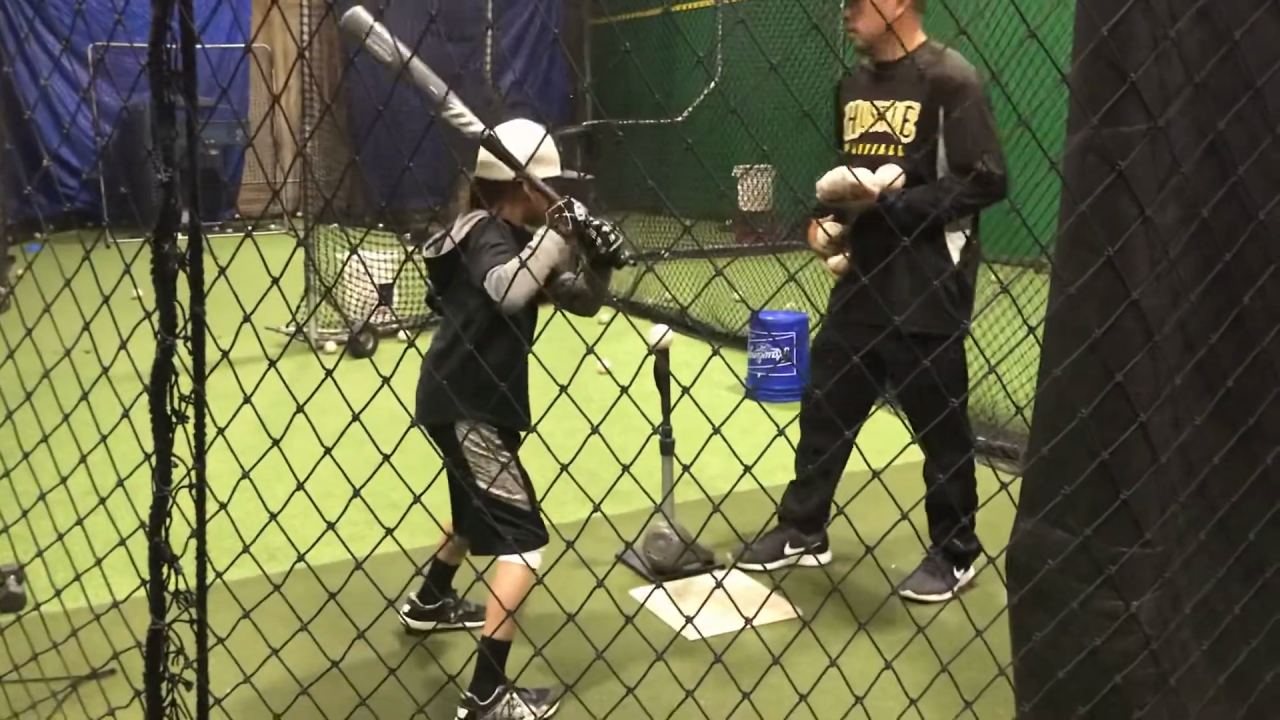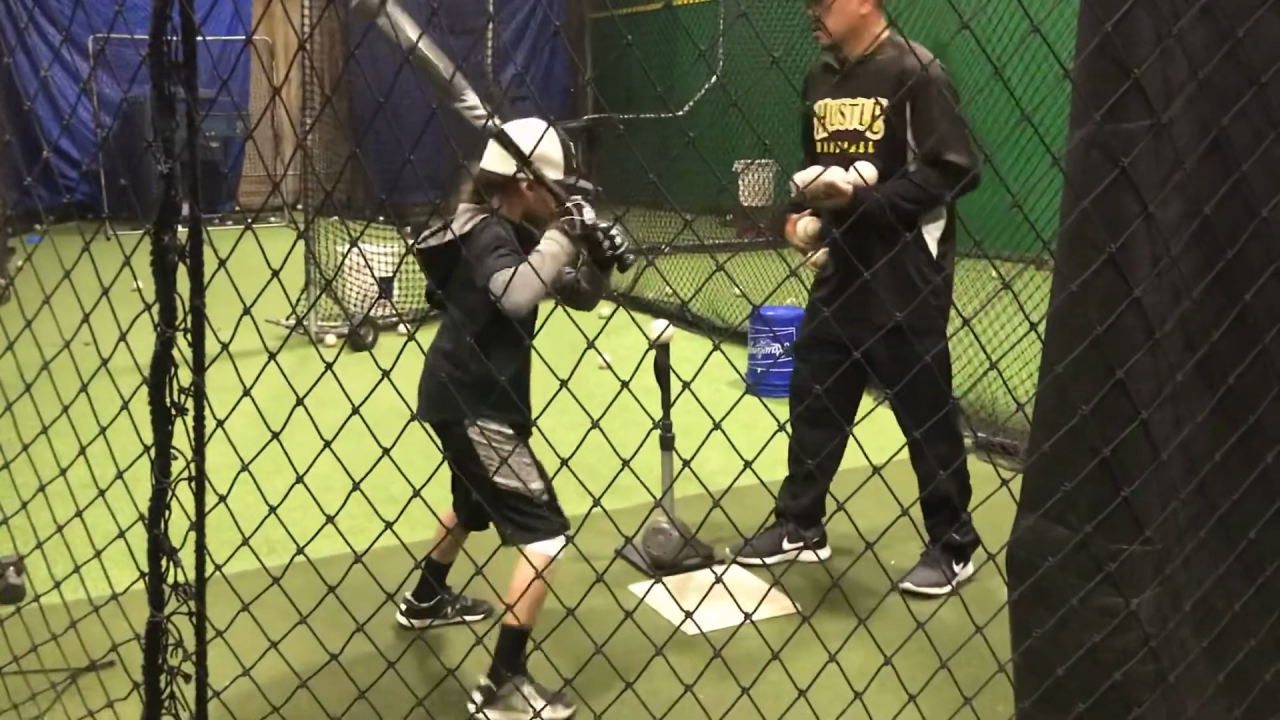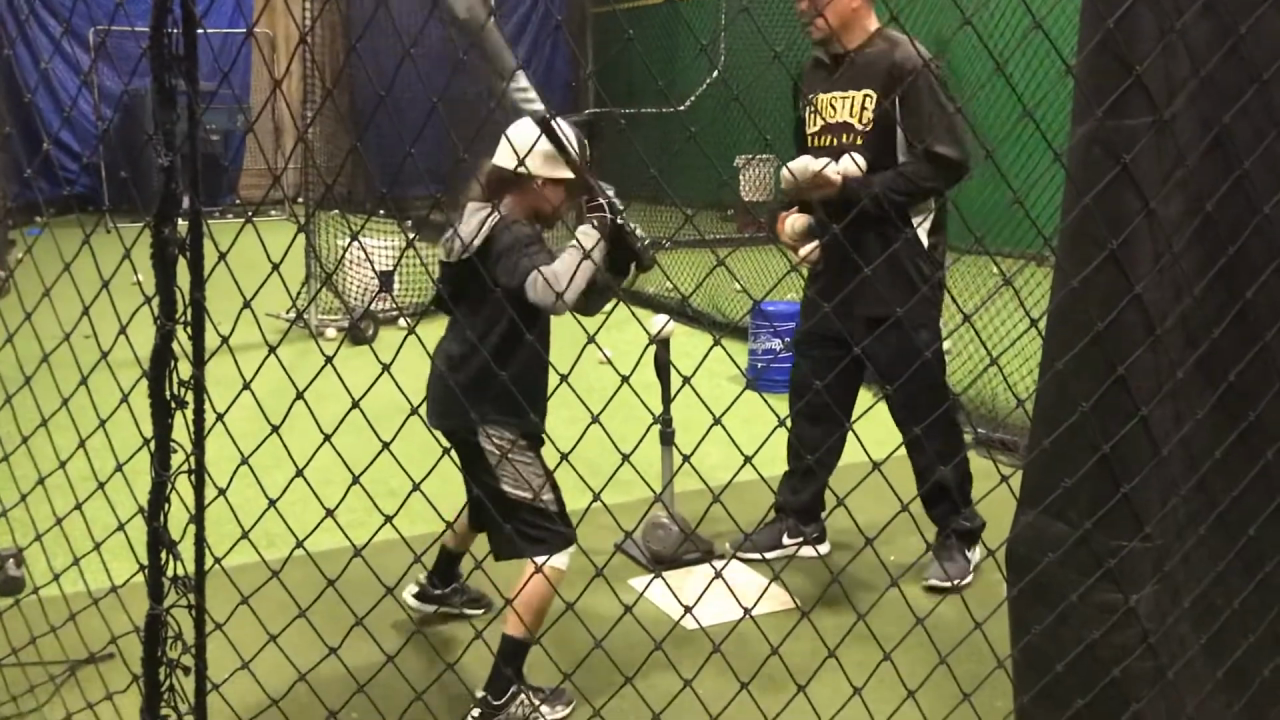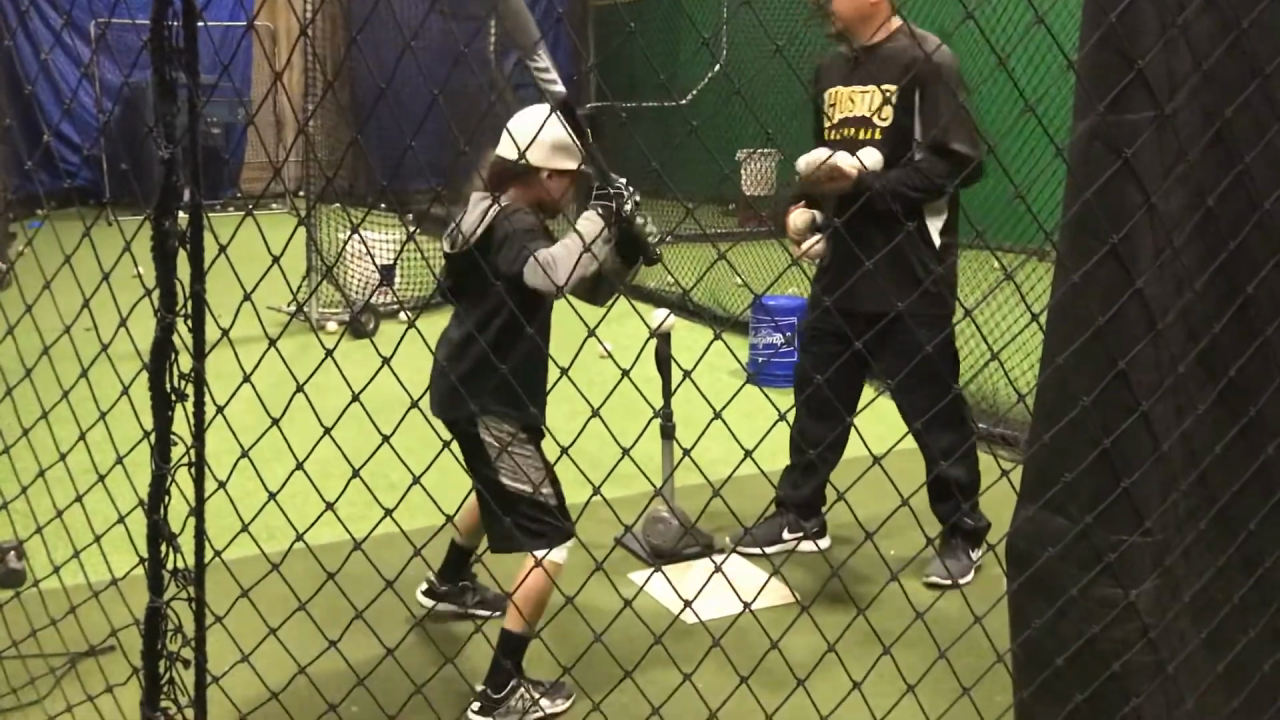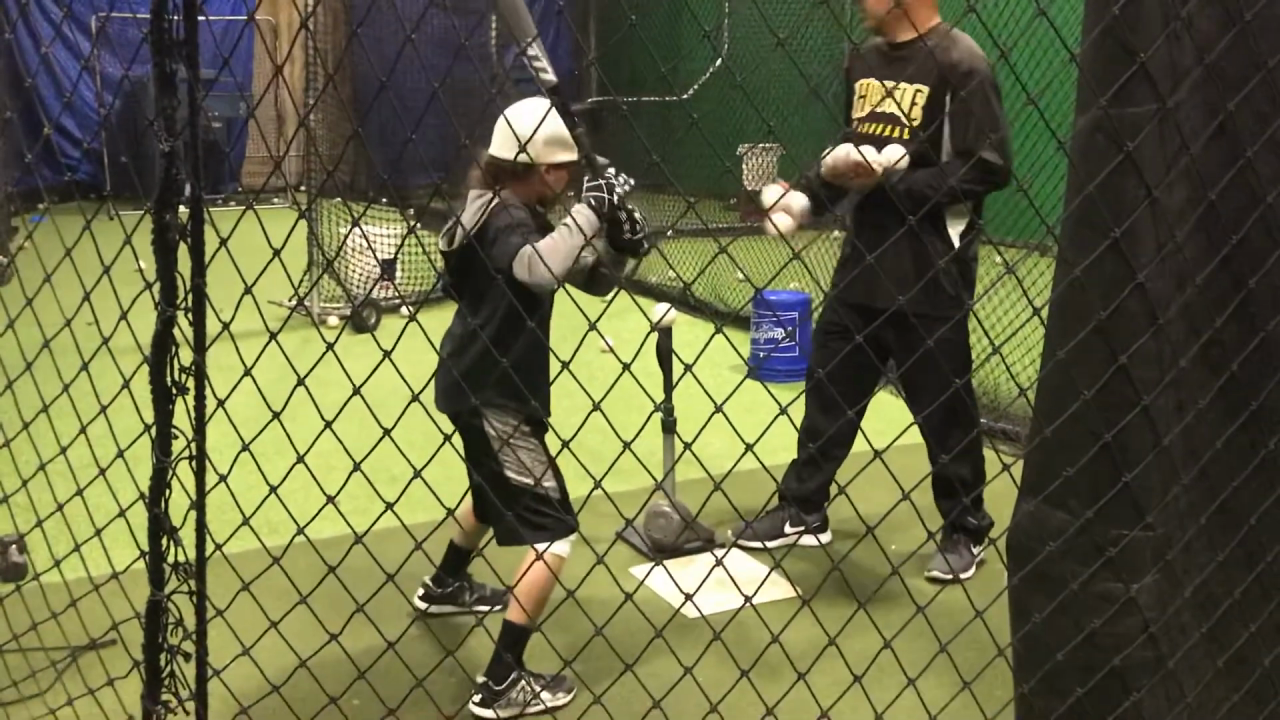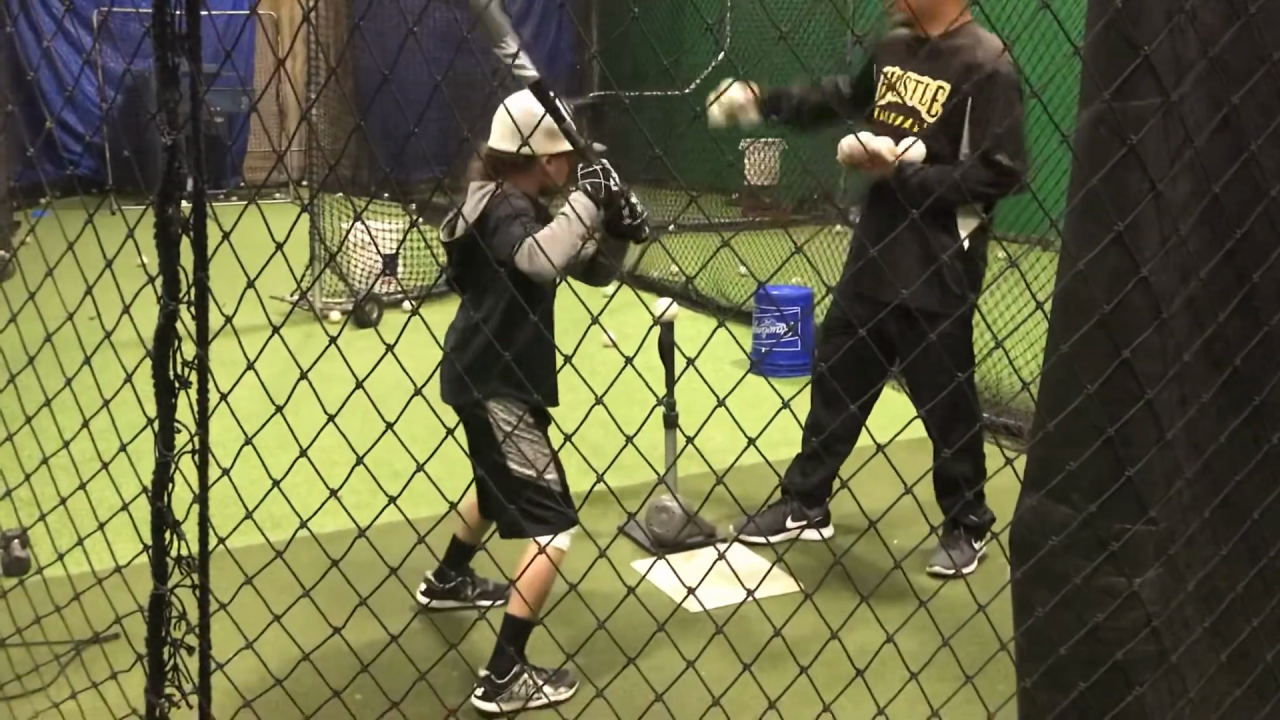
dt=0.2s
person 1, frame 1
left shoulder: (517, 237)
right shoulder: (485, 235)
left elbow: (583, 301)
right elbow: (510, 293)
left wrist: (596, 260)
right wrist: (556, 236)
left hip: (469, 399)
right hip: (465, 406)
left knee: (478, 506)
right knee: (523, 541)
left ankle: (430, 601)
person 1, frame 2
left shoulder: (515, 234)
right shoulder: (486, 234)
left elbow: (581, 296)
right elbow: (516, 297)
left wrist: (596, 258)
right wrist: (563, 238)
left hip: (467, 395)
right hip: (473, 404)
left knee: (476, 497)
right knee: (544, 533)
left ankle: (426, 598)
person 1, frame 3
left shoulder: (508, 228)
right shoulder: (506, 235)
left elbow: (582, 299)
right elbow: (554, 293)
left wrist: (613, 260)
right wrist: (592, 232)
left hip: (469, 395)
right hip: (486, 407)
left knee: (492, 496)
right knee: (550, 545)
left ankle: (436, 585)
person 1, frame 4
left shoulder: (510, 219)
right shoulder: (508, 225)
left elbow: (592, 288)
right elbow: (553, 276)
left wrist: (624, 248)
right wrist: (599, 218)
left hip: (471, 387)
right hip: (487, 398)
left knee: (500, 484)
right knee: (549, 539)
left ankle: (447, 583)
person 1, frame 5
left shoulder: (514, 215)
right shoulder: (504, 219)
left elbow: (592, 278)
right elbow: (541, 271)
left wrist: (618, 243)
right wrist: (589, 210)
left hip: (479, 383)
right hip: (491, 393)
left knee: (497, 487)
right knee: (552, 531)
left ankle: (445, 585)
person 1, frame 6
left shoulder: (520, 206)
right shoulder: (505, 208)
left elbow: (594, 270)
right elbow: (542, 261)
left wrist: (616, 231)
right wrist: (587, 199)
left hip: (485, 376)
right hip: (494, 384)
left knee: (502, 481)
right knee: (553, 524)
left ankle: (447, 580)
person 2, frame 1
left shoulder: (949, 79)
right shoulder: (854, 81)
left elbow: (986, 182)
left wrist: (888, 204)
right wrist: (828, 217)
left hip: (927, 289)
right hip: (860, 279)
left knee: (940, 427)
right knee: (825, 408)
left ankle: (955, 551)
right ankle: (802, 531)
person 2, frame 2
left shoulder: (915, 72)
right shoulder: (820, 78)
left elbow: (957, 172)
left wrist: (861, 200)
right wrist: (801, 211)
left hip: (907, 279)
right hip: (840, 274)
left knee: (927, 417)
right knee: (814, 403)
left ankle: (952, 544)
right ankle: (799, 526)
person 2, frame 3
left shoulder: (904, 63)
right shoulder: (813, 74)
left elbow: (946, 163)
left wrist: (852, 191)
right wrist: (795, 210)
left hip: (900, 273)
right hip: (833, 266)
left knee: (923, 409)
right knee: (813, 398)
left ankle: (959, 533)
right ankle: (800, 521)
person 2, frame 4
left shoulder: (925, 59)
right shoulder: (831, 68)
left elbow: (961, 163)
left wrist: (866, 186)
right wrist: (807, 206)
left hip: (911, 273)
right hip: (842, 264)
left knee: (933, 406)
right knee: (817, 394)
left ankle: (964, 532)
right ankle: (800, 516)
person 2, frame 5
left shoulder: (959, 63)
right shoulder: (865, 60)
left elbow: (988, 170)
left wrist: (890, 182)
right wrist: (808, 192)
left hip: (931, 271)
right hip: (863, 259)
left knee: (943, 407)
right knee: (829, 388)
left ankle: (966, 530)
right ankle: (803, 510)
person 2, frame 6
left shoulder: (985, 63)
right shoulder: (893, 47)
left elbow: (1002, 173)
right elbow: (842, 97)
left wrist: (904, 175)
right wrist: (764, 101)
left hip: (938, 268)
right hip: (873, 252)
left knee: (947, 403)
right knee: (834, 382)
left ankle: (967, 526)
right ankle: (804, 505)
